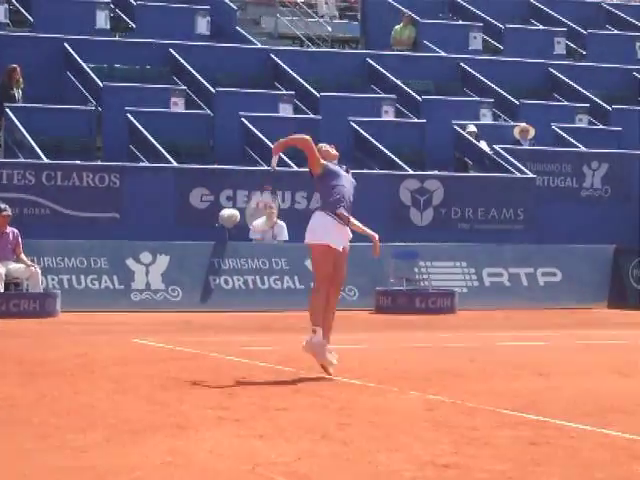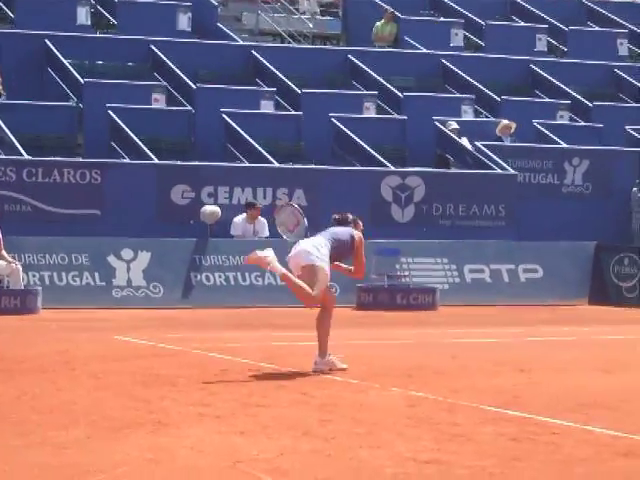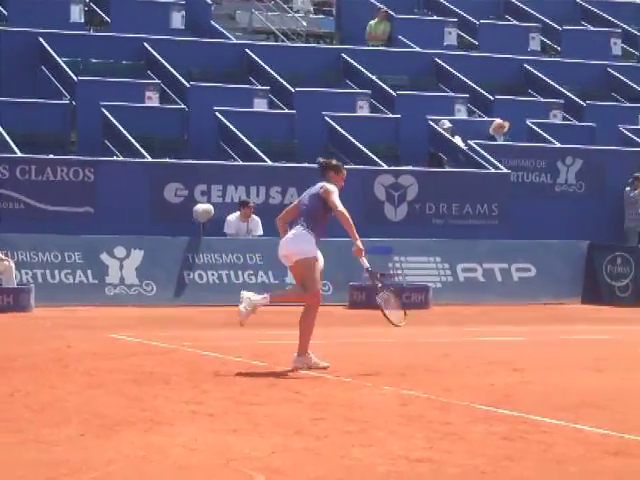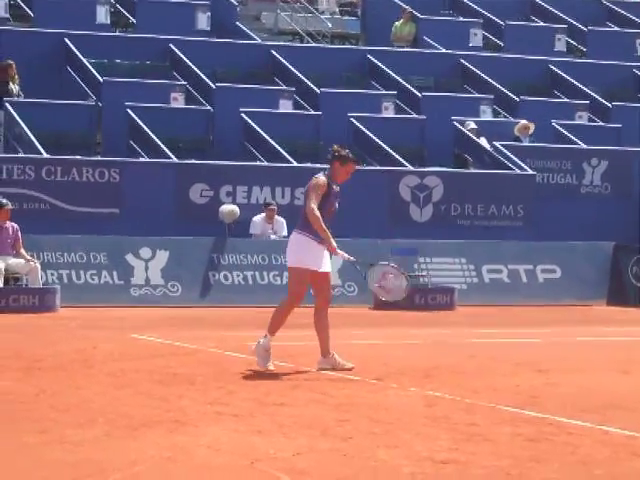
dt=0.5s
person 1, frame 1
left shoulder: (345, 176)
right shoulder: (321, 167)
left elbow: (345, 216)
right elbow: (305, 140)
left wrist: (370, 234)
right wrist: (279, 146)
left hip: (340, 232)
right hip: (324, 224)
left knee: (335, 290)
right knee: (321, 284)
left ankle: (323, 344)
right ankle: (316, 337)
person 1, frame 2
left shoulder: (332, 231)
right shoulder: (356, 236)
right elbow: (359, 272)
right wrist: (340, 267)
left hip: (300, 250)
right hip: (315, 250)
left knee: (328, 304)
right knee: (311, 298)
left ankle: (323, 358)
right ankle: (271, 262)
person 1, frame 3
left shoulder: (308, 194)
right shoulder: (328, 188)
left elbow: (281, 219)
right elbow: (340, 211)
right wrist: (356, 240)
left hip: (290, 244)
right hip: (303, 240)
left knee: (313, 301)
right knee: (311, 296)
left ankle: (302, 356)
right ankle: (256, 300)
person 1, frame 4
left shoulder: (333, 188)
right shoulder: (320, 181)
right elbow: (311, 210)
right wrist: (329, 239)
left hip: (318, 250)
right hip: (304, 243)
left knee: (323, 303)
right knee: (295, 297)
left ankle: (327, 356)
right ankle: (264, 345)
